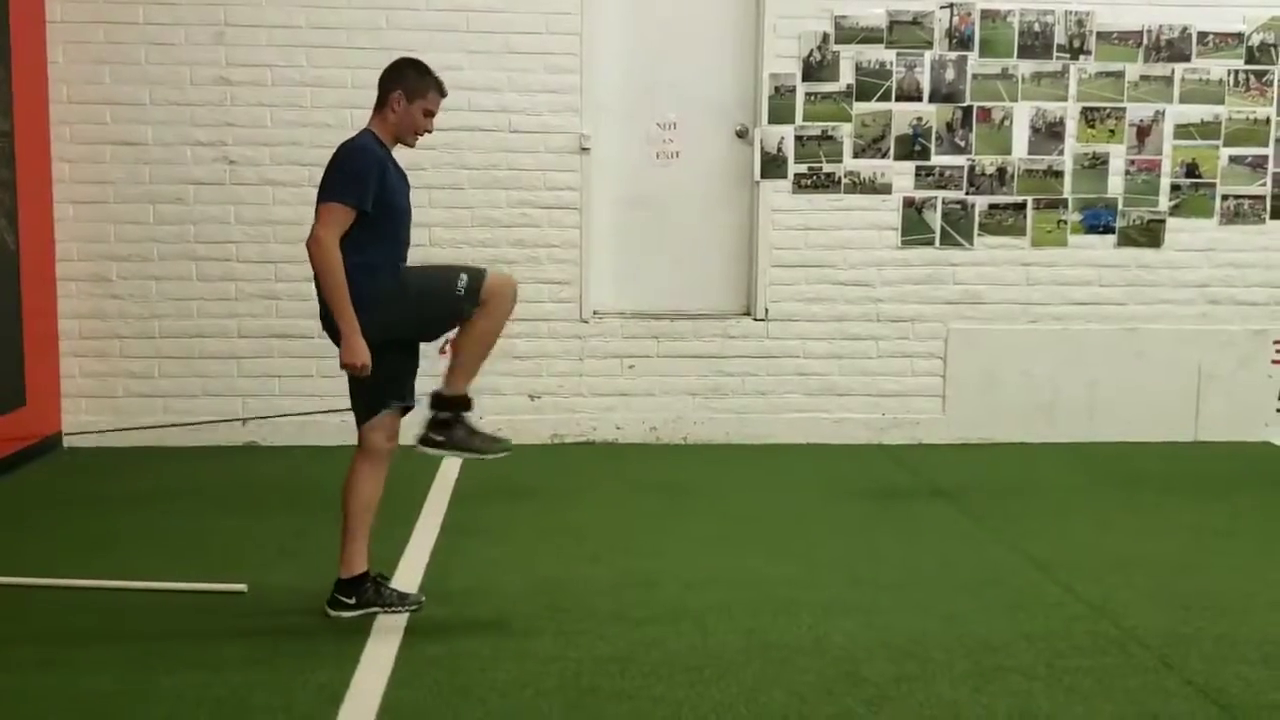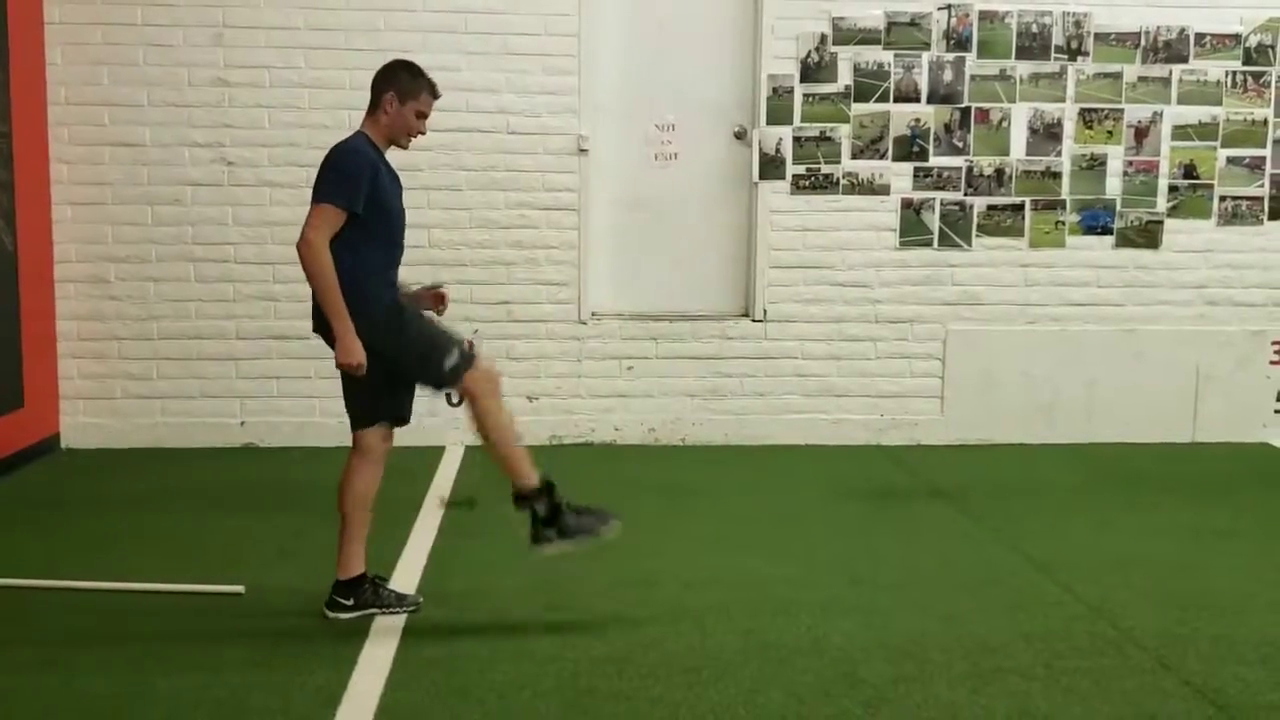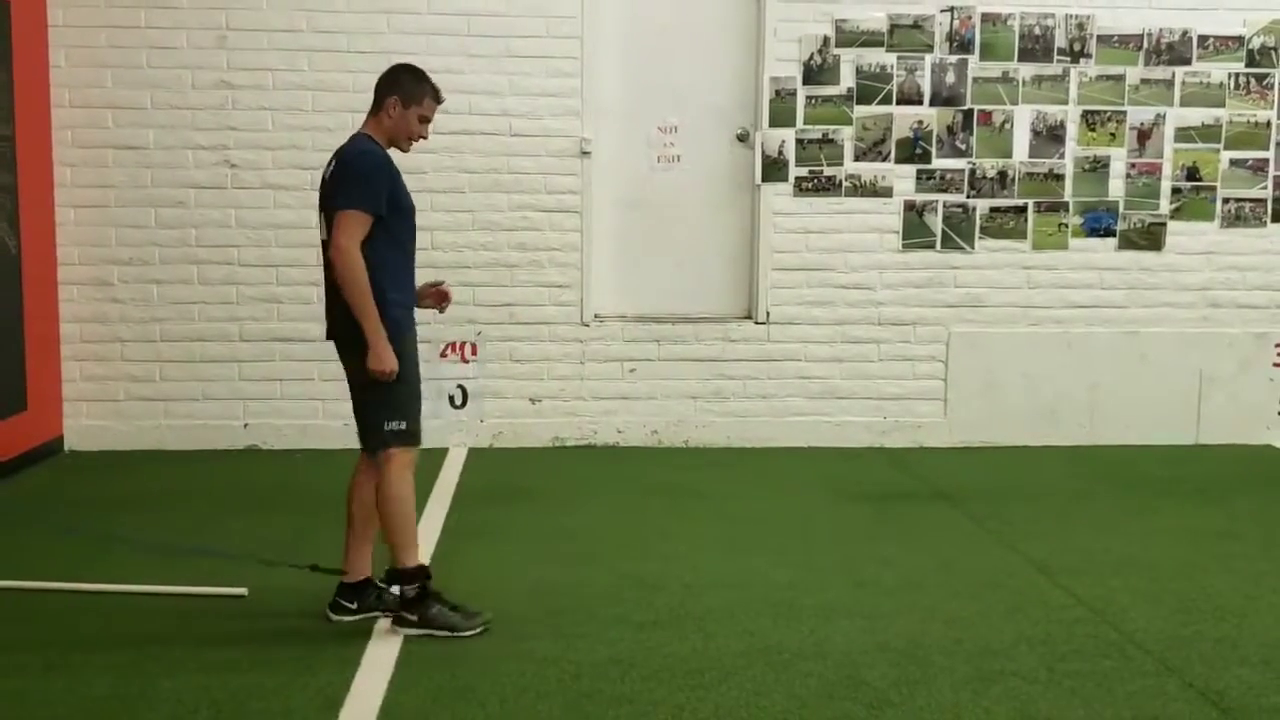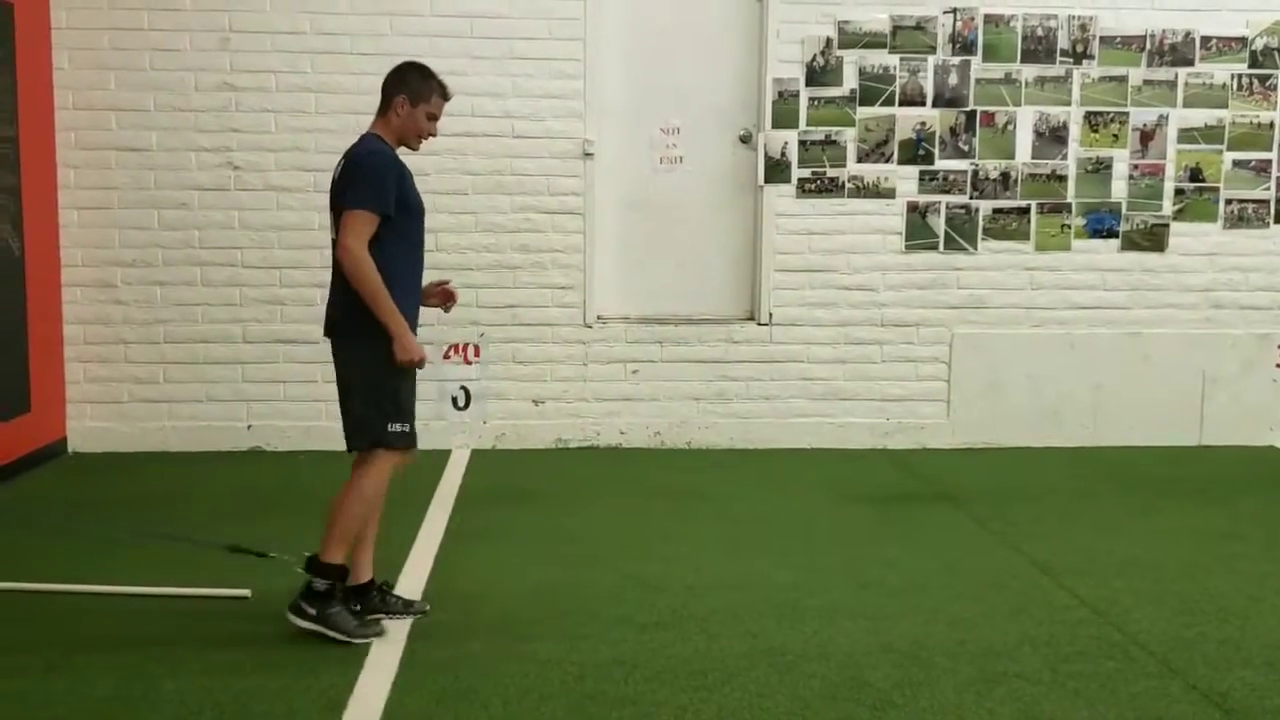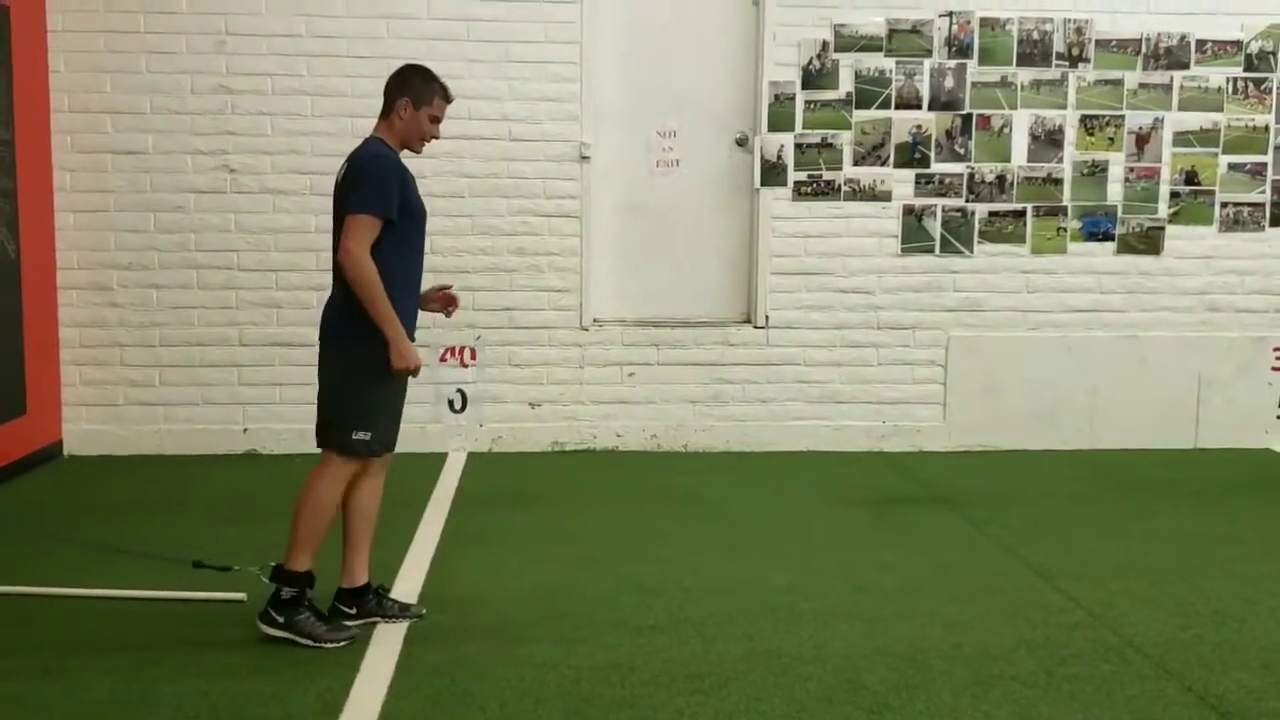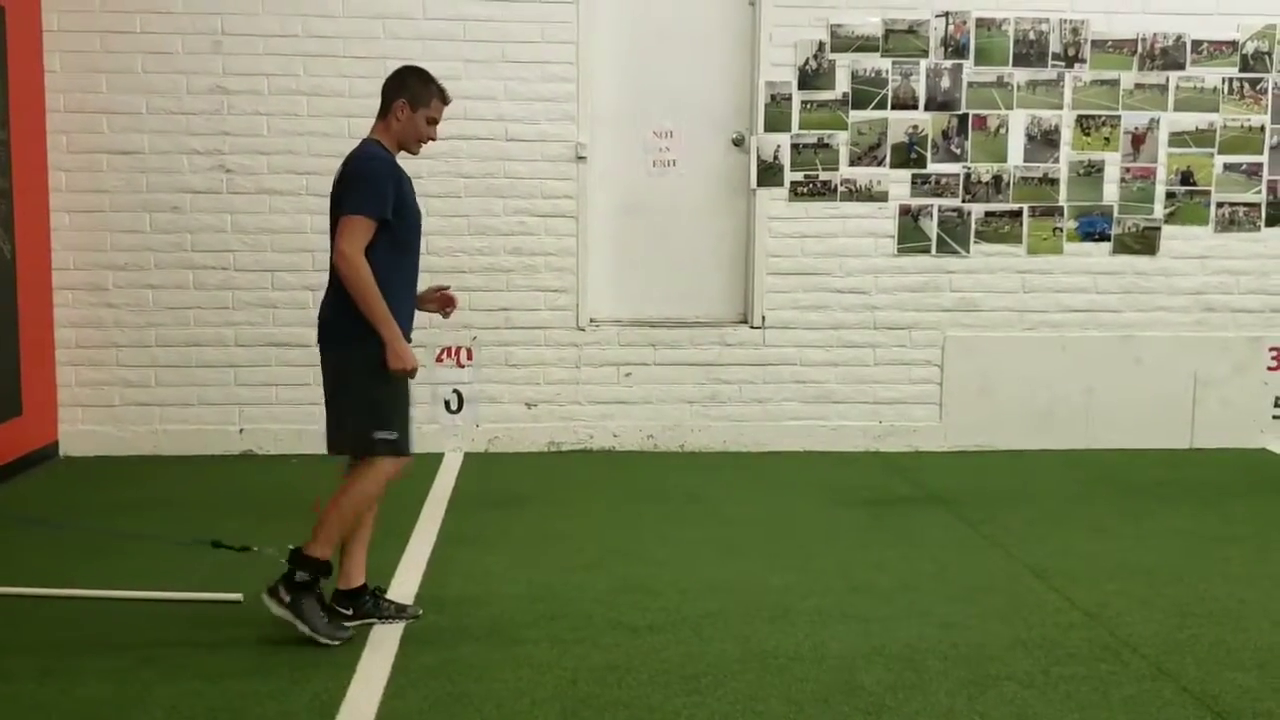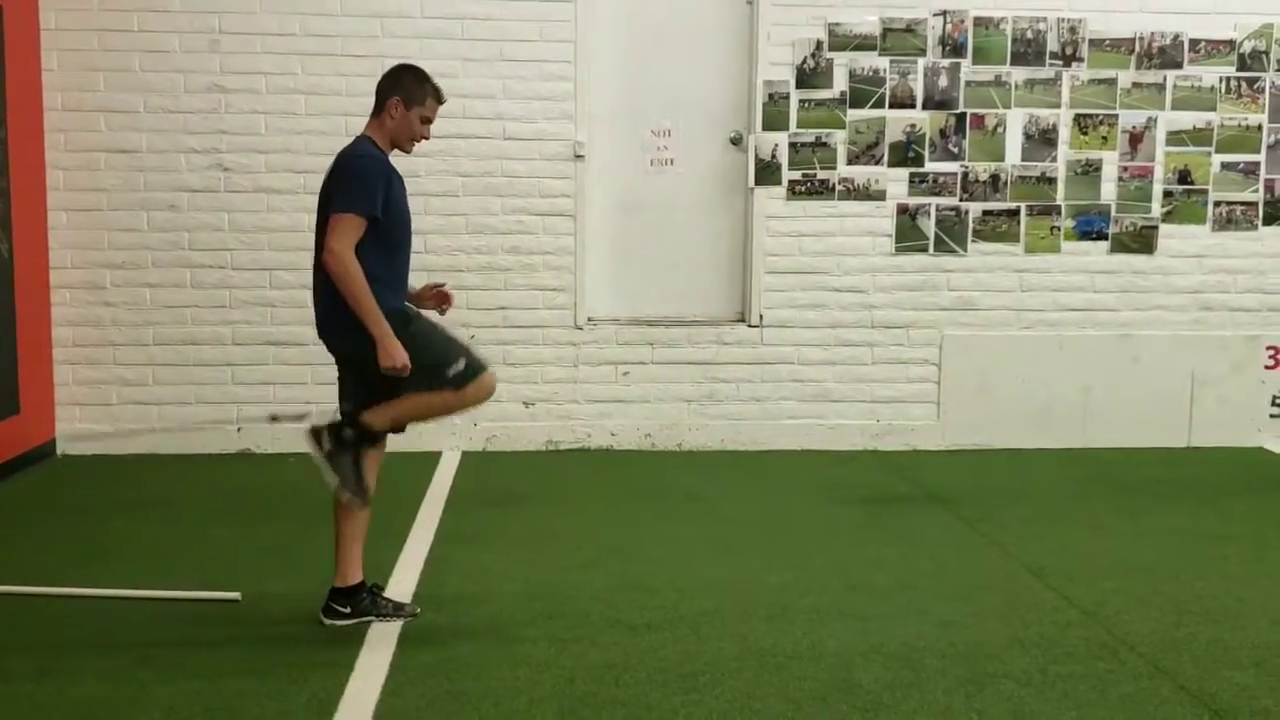
dt=0.2s
person 1, frame 1
left shoulder: (382, 162)
right shoulder: (360, 156)
right elbow: (323, 241)
left wrist: (426, 299)
right wrist: (351, 334)
left hip: (381, 307)
right hip: (369, 305)
left knee: (378, 440)
right knee: (498, 290)
left ankle: (353, 583)
right ankle: (447, 415)
person 1, frame 2
left shoulder: (373, 164)
right shoulder: (351, 159)
right elbow: (313, 243)
left wrist: (409, 296)
right wrist: (344, 334)
left hip: (374, 314)
right hip: (367, 318)
left knee: (373, 443)
right knee: (481, 380)
left ankle: (351, 584)
right ankle: (544, 510)
person 1, frame 3
left shoulder: (360, 162)
right shoulder: (367, 163)
right elbow: (343, 250)
left wrist: (410, 295)
right wrist: (378, 338)
left hip: (375, 327)
right hip: (375, 333)
left knee: (379, 453)
right knee: (397, 453)
left ankle: (356, 588)
right ankle: (412, 593)
person 1, frame 4
left shoulder: (371, 161)
right shoulder: (375, 162)
right elbow: (351, 250)
left wrist: (416, 294)
right wrist: (400, 329)
left hip: (369, 332)
right hip: (375, 338)
left knee: (376, 455)
right knee: (385, 455)
left ankle: (357, 587)
right ankle: (320, 591)
person 1, frame 5
left shoulder: (377, 165)
right shoulder: (378, 166)
right elbow: (354, 255)
left wrist: (419, 299)
right wrist: (398, 336)
left hip: (370, 337)
right hip: (365, 340)
left knee: (371, 462)
right knee: (344, 460)
left ankle: (355, 592)
right ankle: (286, 597)
person 1, frame 6
left shoulder: (376, 167)
right shoulder: (373, 168)
right elbow: (348, 255)
left wrist: (416, 300)
right wrist: (394, 338)
left hip: (366, 337)
right hip: (363, 340)
left knee: (371, 462)
right knee: (382, 461)
left ankle: (352, 593)
right ankle: (299, 580)
person 1, frame 7
left shoulder: (369, 165)
right shoulder: (363, 166)
right elbow: (337, 253)
left wrist: (410, 299)
right wrist: (384, 336)
left hip: (360, 322)
right hip: (366, 325)
left knee: (372, 450)
right knee: (477, 382)
left ankle: (348, 592)
right ankle: (350, 432)
